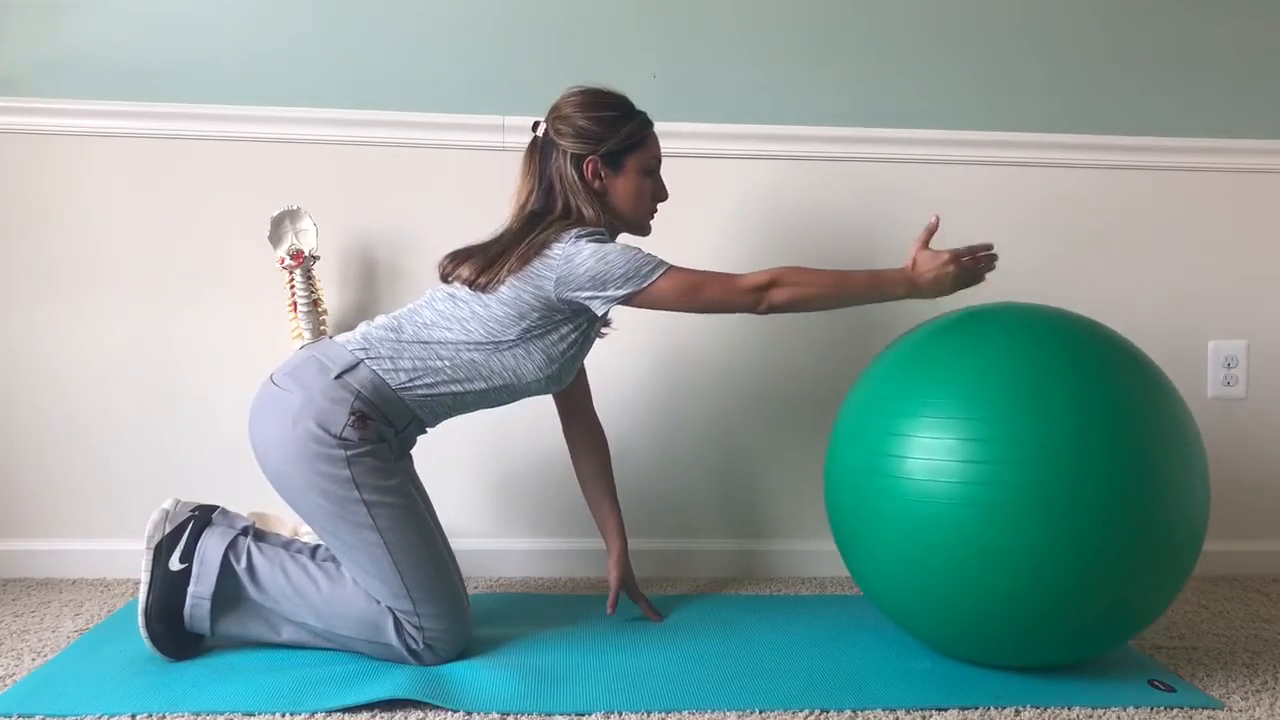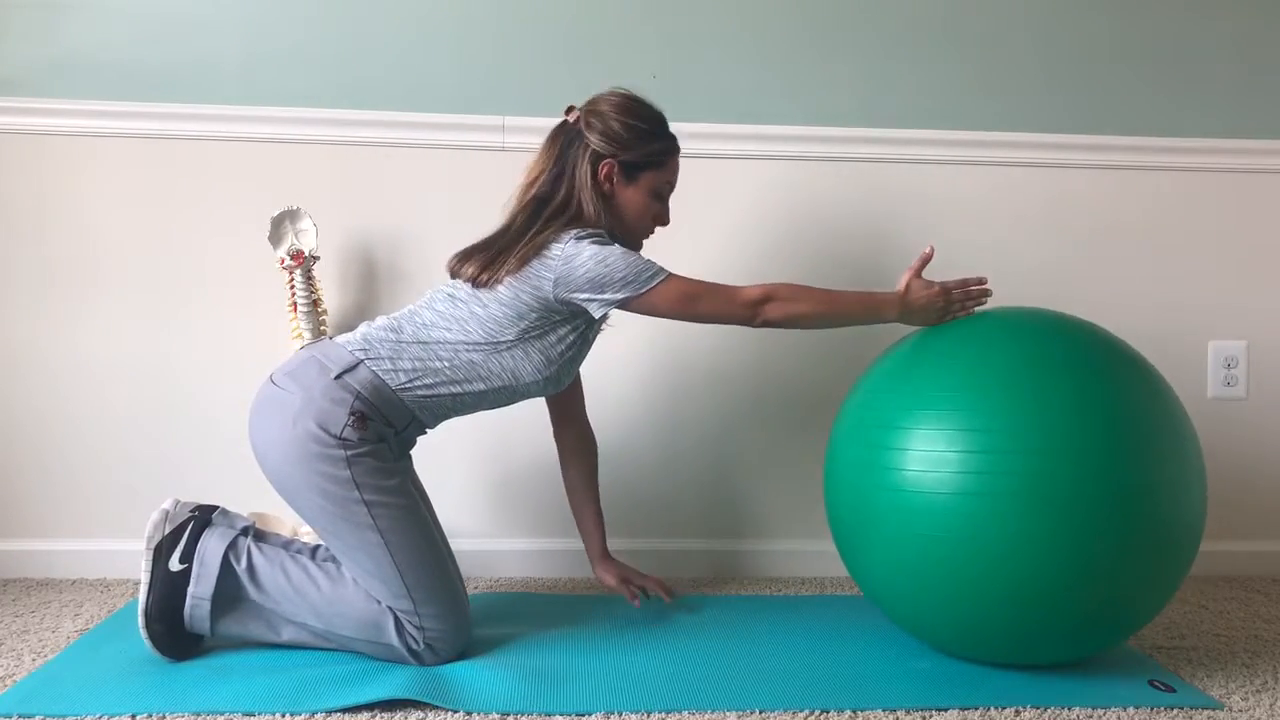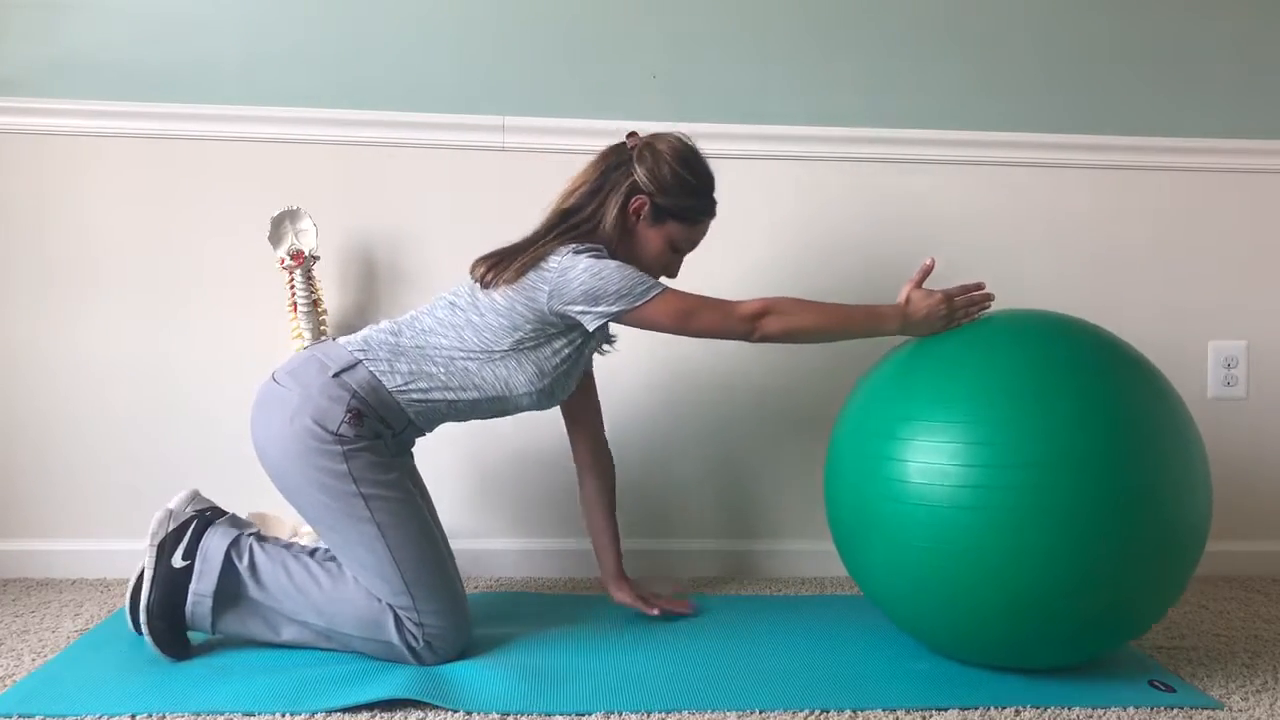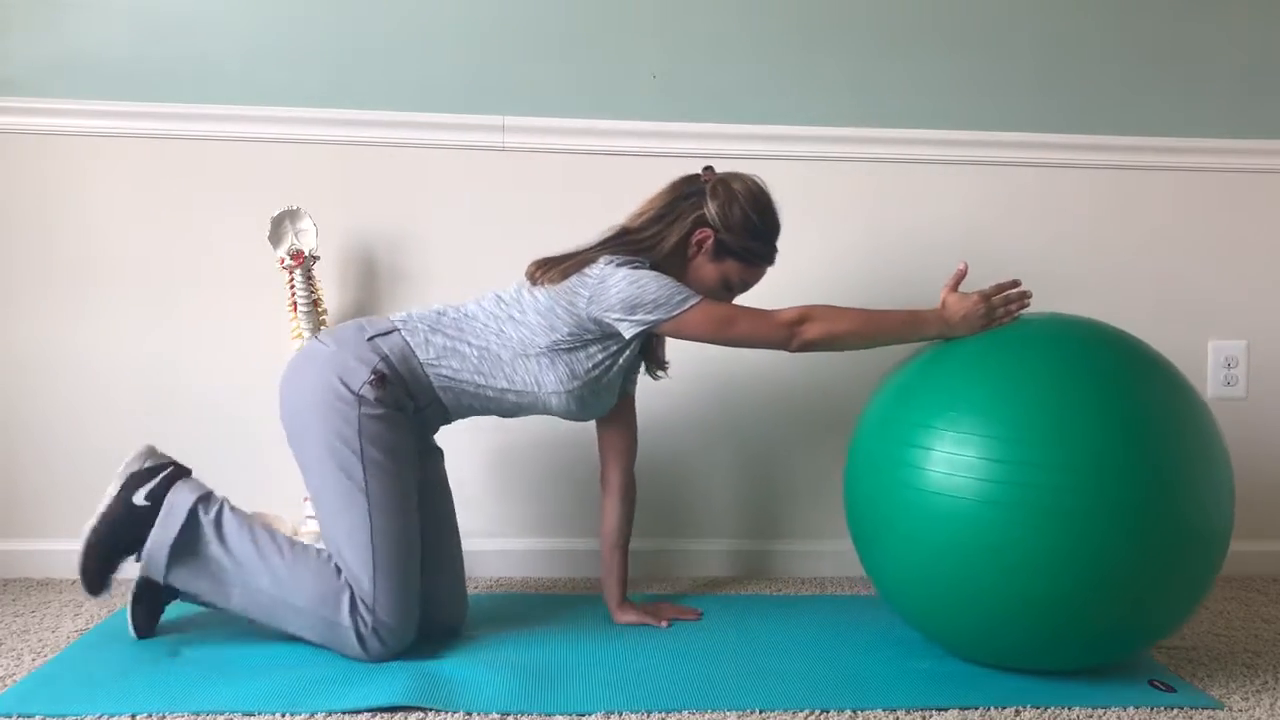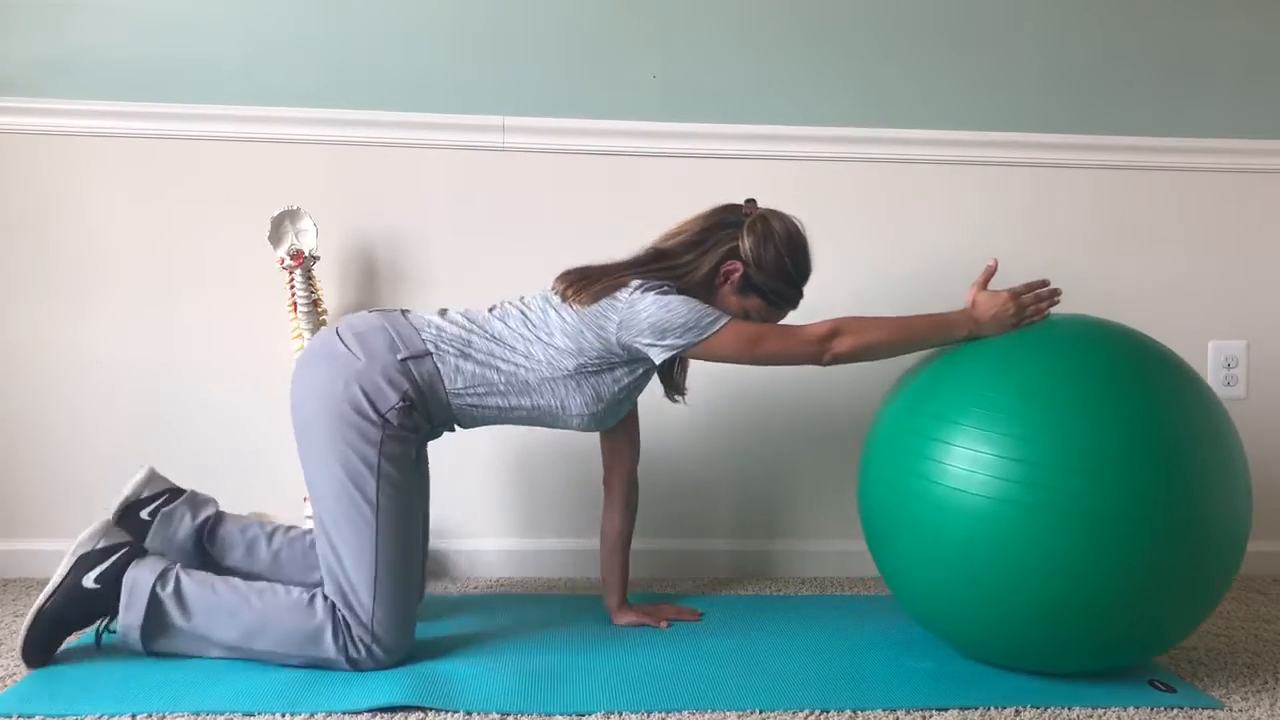
dt=0.5s
person 1, frame 1
left shoulder: (559, 260)
right shoulder: (585, 261)
left elbow: (580, 424)
right elbow: (762, 293)
left wrist: (618, 554)
right wrist: (910, 281)
left hip: (327, 411)
right hip: (323, 419)
left knee: (408, 589)
right knee: (436, 631)
left ankle: (215, 545)
right ankle: (206, 574)
person 1, frame 2
left shoulder: (559, 258)
right shoulder: (585, 261)
left elbow: (570, 423)
right elbow: (756, 307)
left wrist: (600, 558)
right wrist: (900, 307)
left hip: (325, 407)
right hip: (325, 419)
left knee: (404, 587)
right knee: (435, 631)
left ankle: (213, 544)
right ankle: (205, 574)
person 1, frame 3
left shoulder: (571, 279)
right shoulder: (584, 275)
left elbow: (589, 441)
right elbow: (754, 322)
left wrist: (618, 577)
right wrist: (901, 318)
left hip: (340, 417)
right hip: (320, 419)
left knee: (404, 591)
right knee: (434, 632)
left ankle: (213, 544)
right ankle: (204, 568)
person 1, frame 4
left shoulder: (626, 316)
right shoulder: (628, 287)
left elbow: (617, 465)
right elbow: (795, 330)
left wrist: (618, 598)
right wrist: (941, 321)
left hip: (389, 400)
right hip: (347, 382)
left knee: (435, 613)
right knee: (378, 626)
left ankle: (195, 552)
right ankle: (169, 512)
person 1, frame 5
left shoulder: (635, 306)
right shoulder: (657, 313)
left elbow: (620, 470)
right elbow: (823, 345)
left wrist: (618, 600)
right wrist: (973, 323)
left hip: (370, 377)
right hip: (361, 386)
left knee: (377, 585)
right knee: (368, 634)
left ankle: (172, 525)
right ankle: (126, 589)
